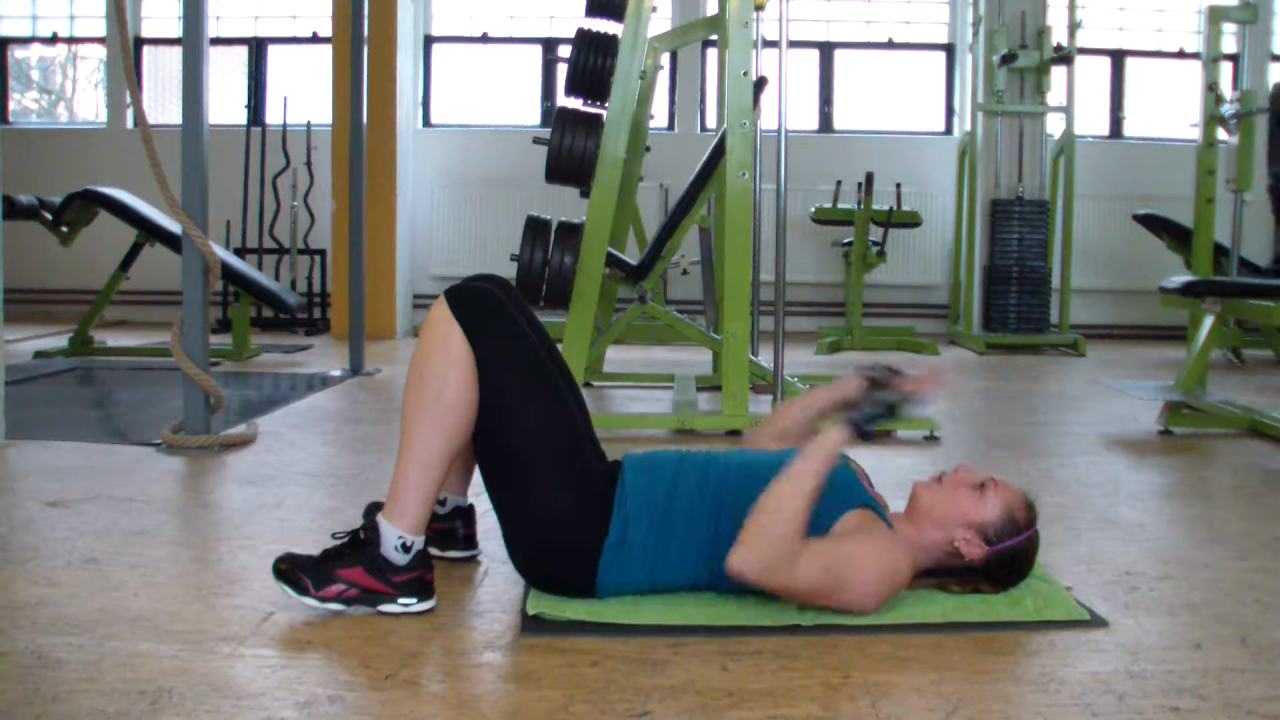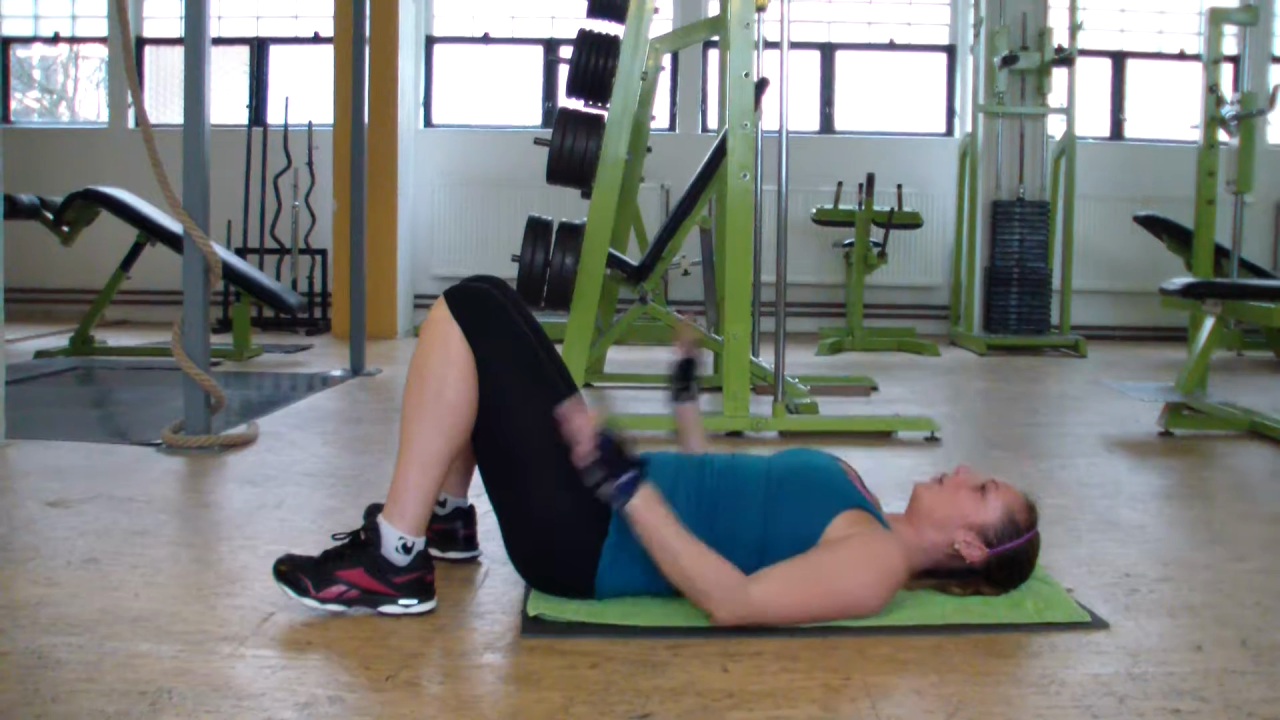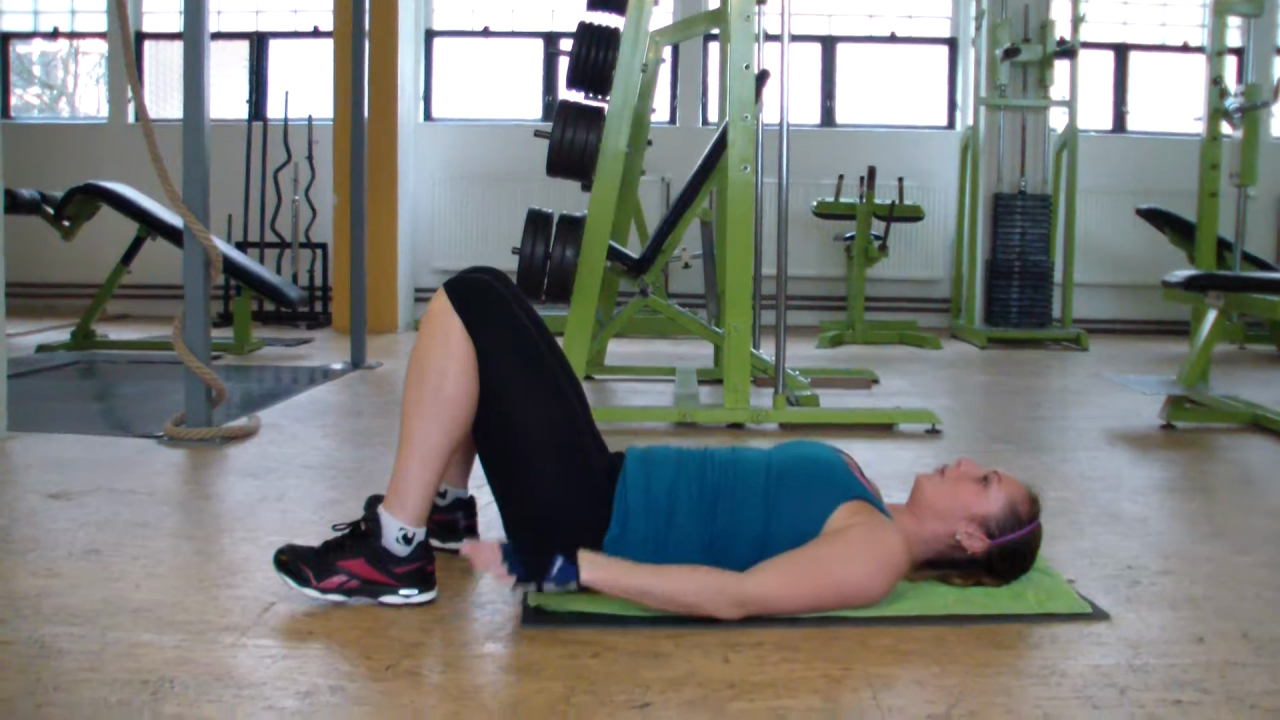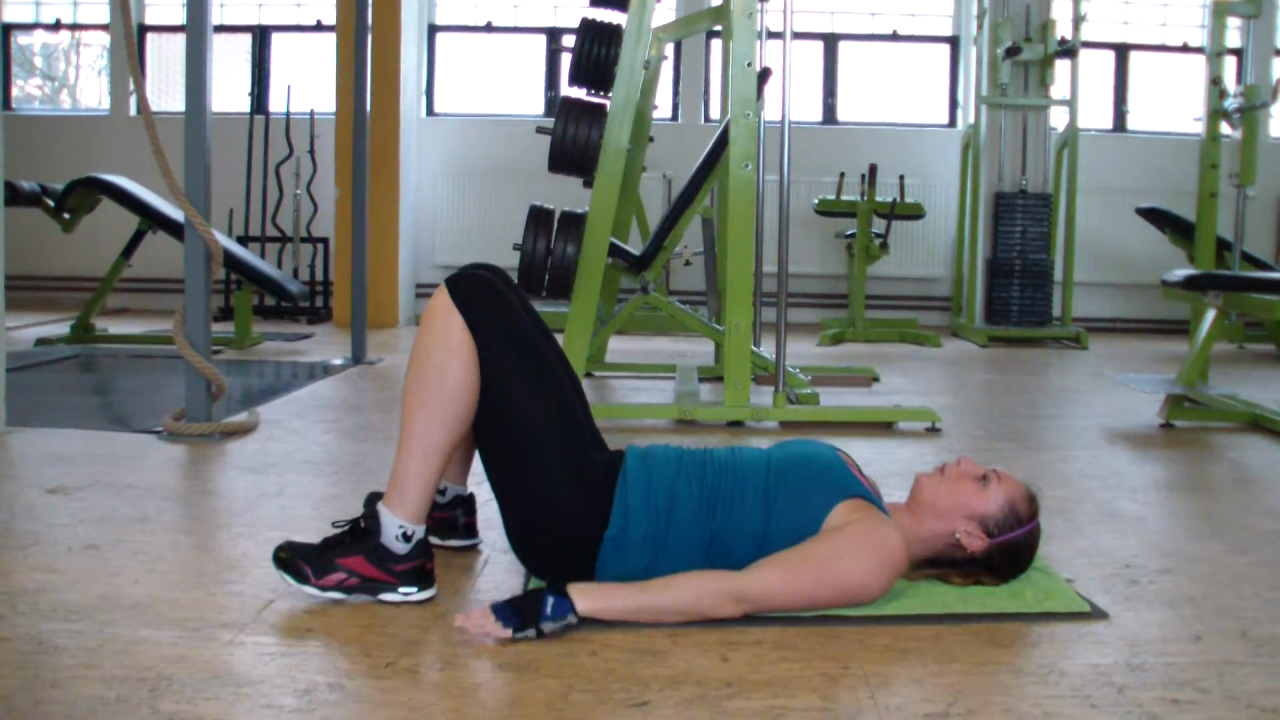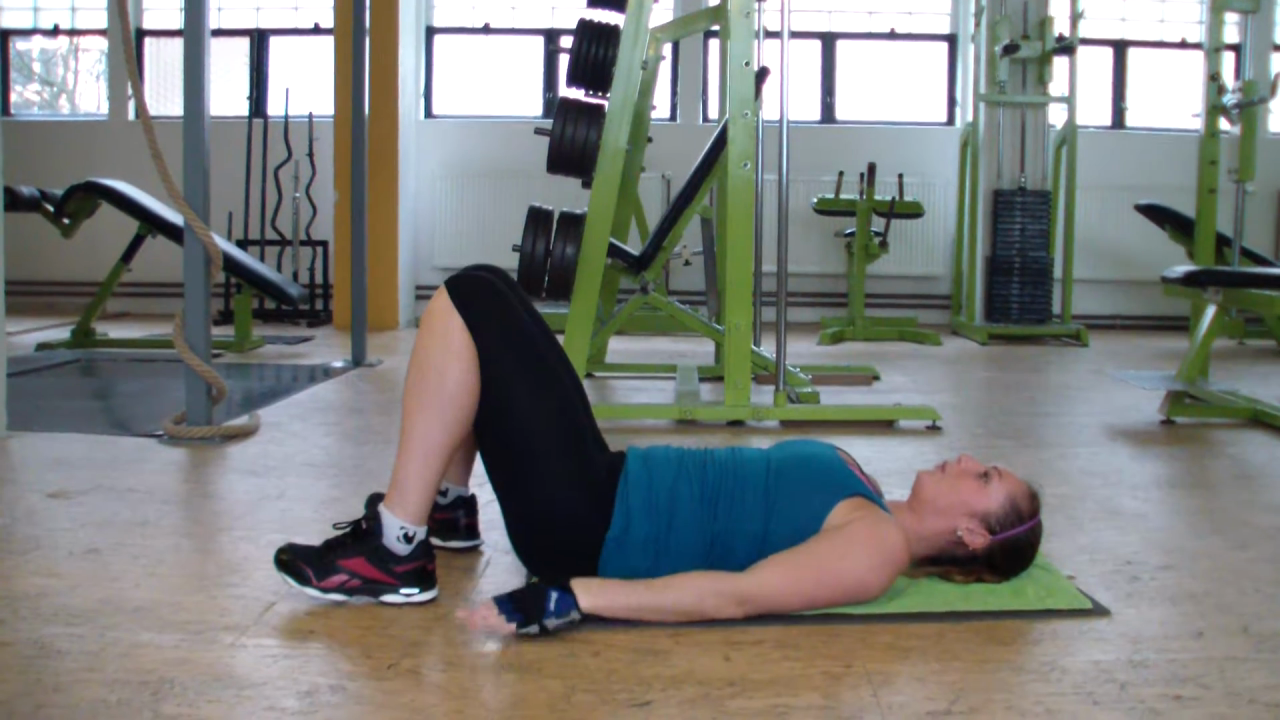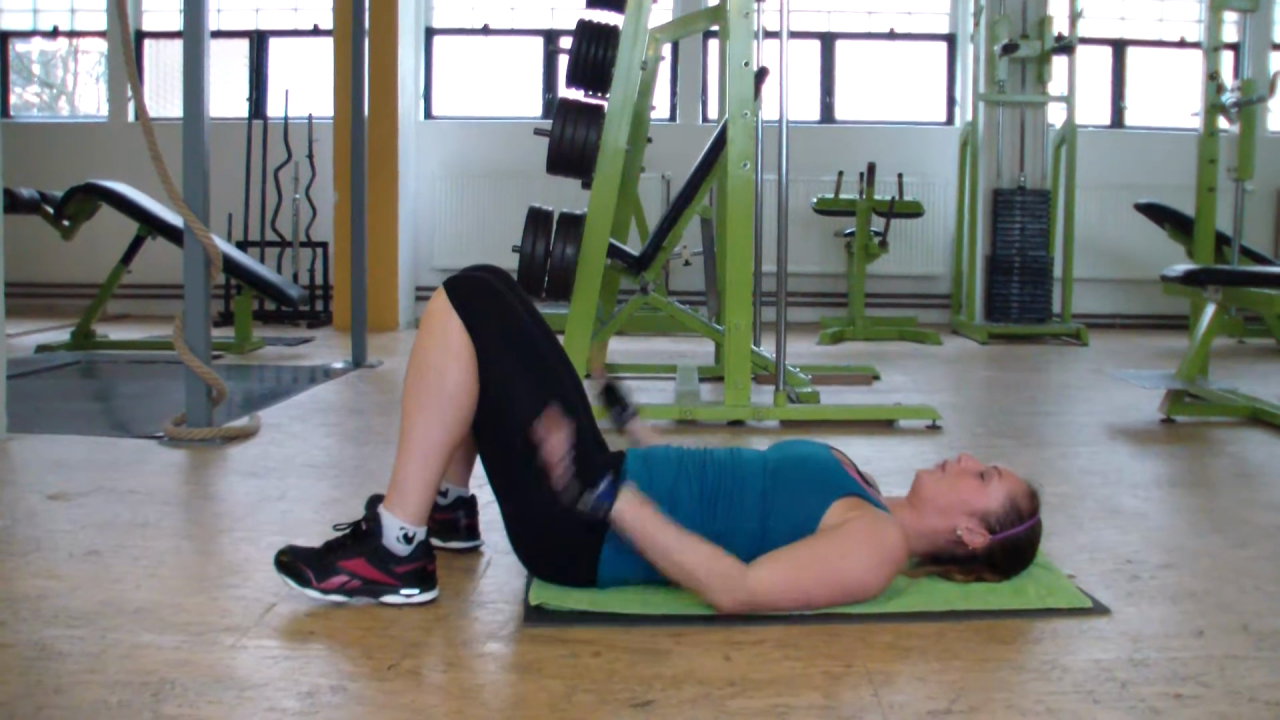
dt=0.2s
person 1, frame 1
left shoulder: (875, 565)
right shoulder: (866, 517)
left elbow: (751, 560)
right elbow: (766, 440)
left wrist: (835, 438)
right wrist: (857, 387)
left hip: (582, 541)
right hip: (607, 497)
left knee: (468, 315)
right knee: (483, 298)
left ankle: (393, 562)
right ankle: (445, 519)
person 1, frame 2
left shoulder: (875, 565)
right shoulder: (864, 520)
left elbow: (730, 598)
left wrist: (625, 486)
right wrist: (685, 398)
left hip: (581, 543)
right hip: (605, 508)
left knee: (464, 314)
right knee: (482, 299)
left ankle: (394, 563)
right ankle: (444, 519)
person 1, frame 3
left shoulder: (876, 556)
right shoulder: (866, 512)
left elbow: (735, 594)
left wrist: (571, 565)
left hip: (593, 517)
right hip: (607, 492)
left knee: (465, 305)
right knee: (481, 288)
left ankle: (394, 552)
right ankle: (443, 510)
person 1, frame 4
left shoulder: (875, 552)
right shoulder: (865, 508)
left elbow: (732, 593)
left wrist: (565, 602)
left hip: (584, 526)
right hip: (611, 486)
left knee: (466, 303)
right knee: (480, 288)
left ankle: (393, 552)
right ankle: (444, 509)
person 1, frame 5
left shoulder: (877, 550)
right shoulder: (865, 504)
left elbow: (736, 595)
left wrist: (567, 597)
left hip: (584, 527)
right hip: (612, 485)
left knee: (465, 304)
right knee: (481, 289)
left ankle: (395, 553)
right ankle: (445, 510)
person 1, frame 6
left shoulder: (875, 550)
right shoulder: (865, 506)
left elbow: (736, 587)
left wrist: (608, 495)
right wrist: (629, 422)
left hip: (582, 525)
right hip: (606, 490)
left knee: (465, 304)
right knee: (482, 289)
left ankle: (394, 554)
right ankle: (446, 510)
